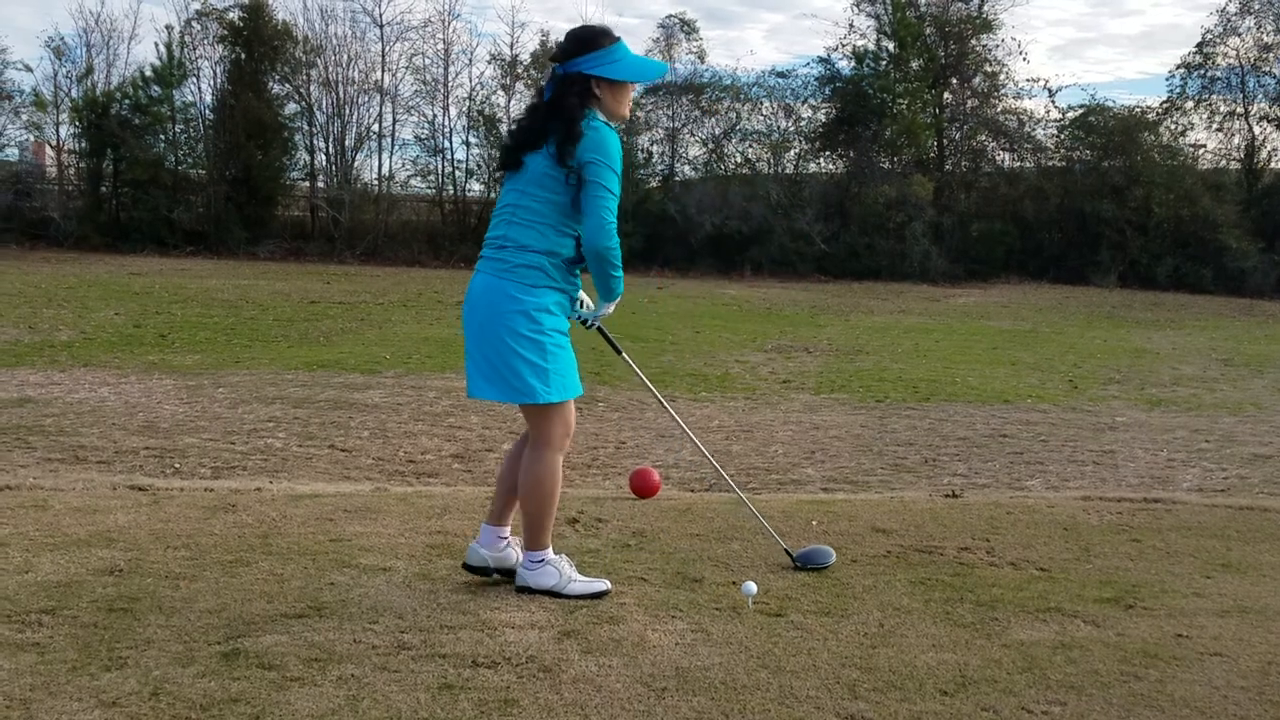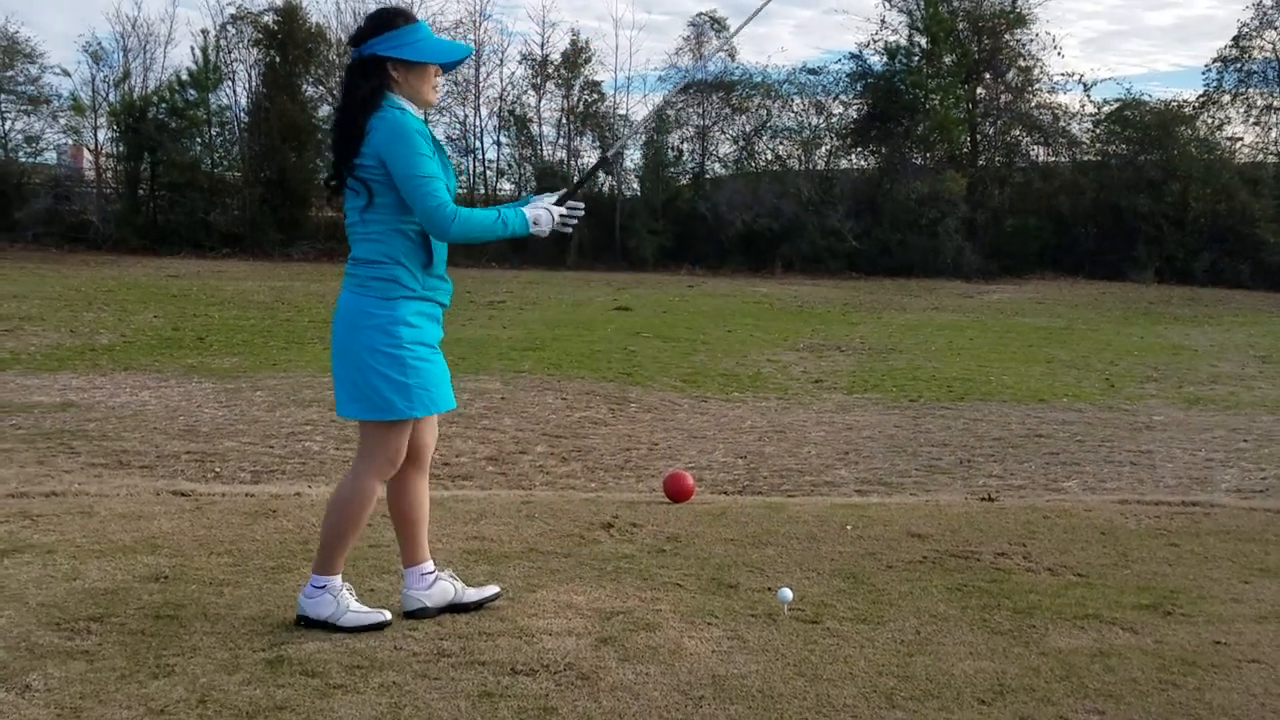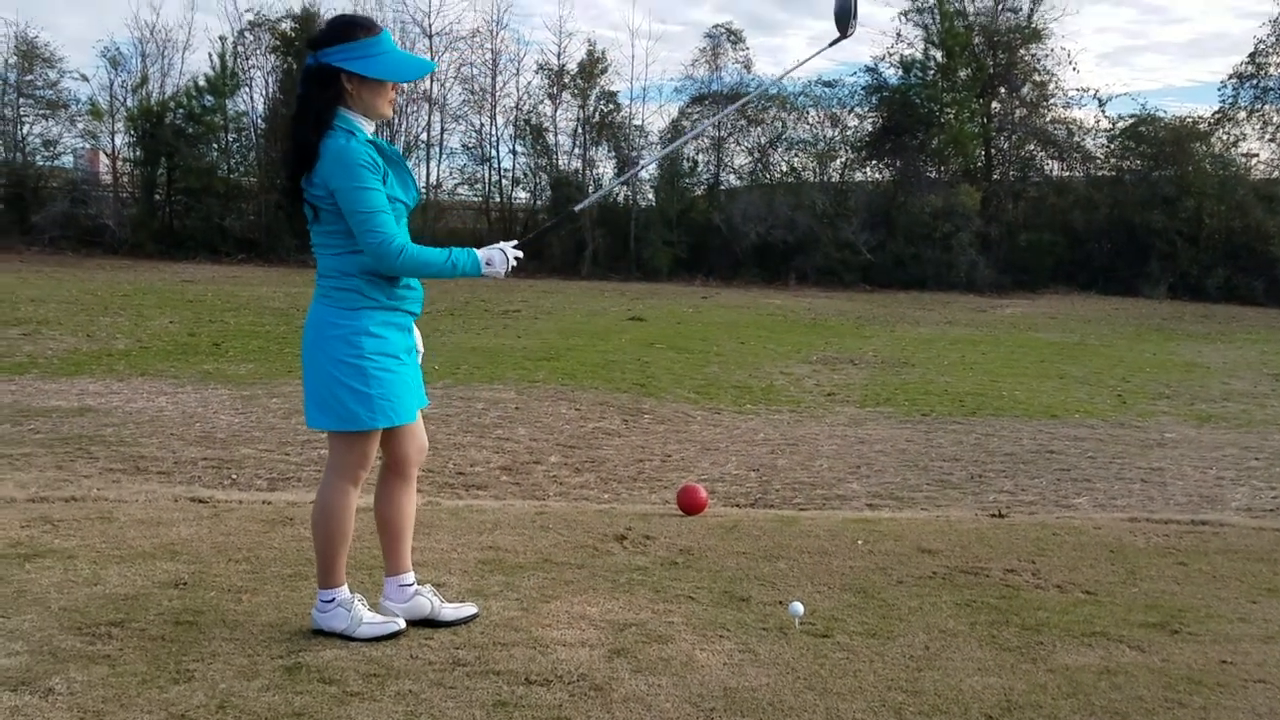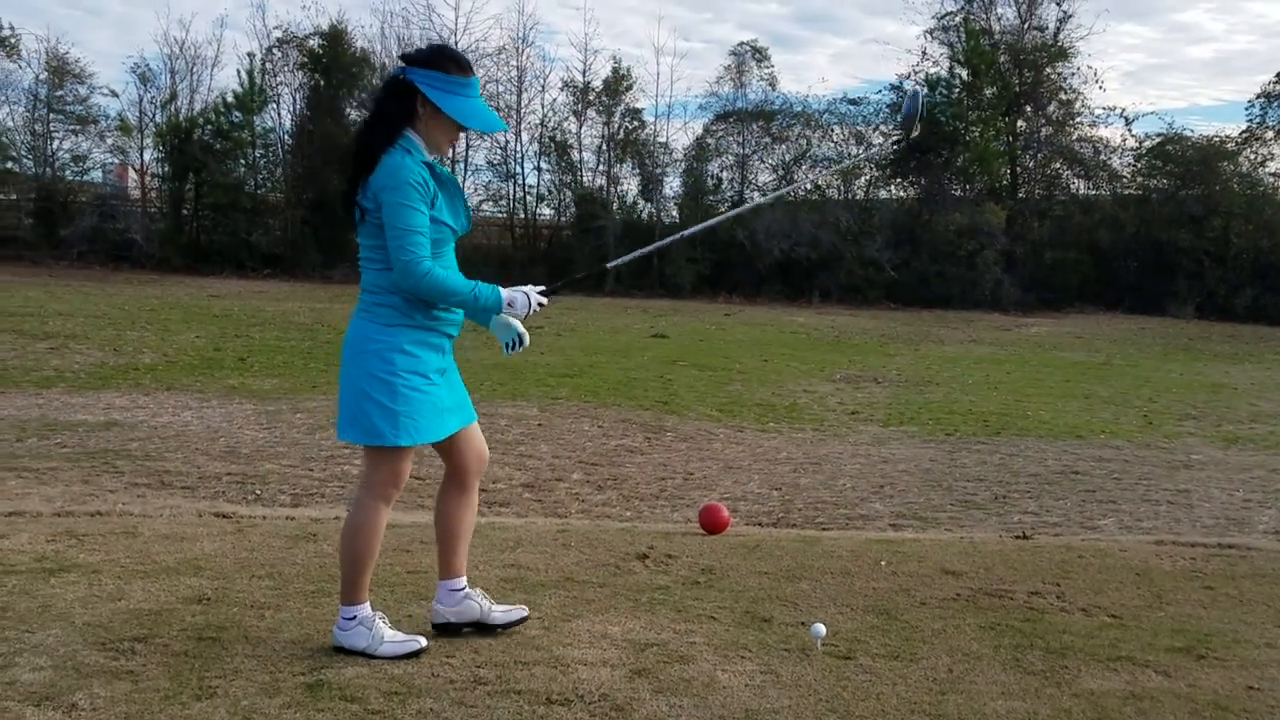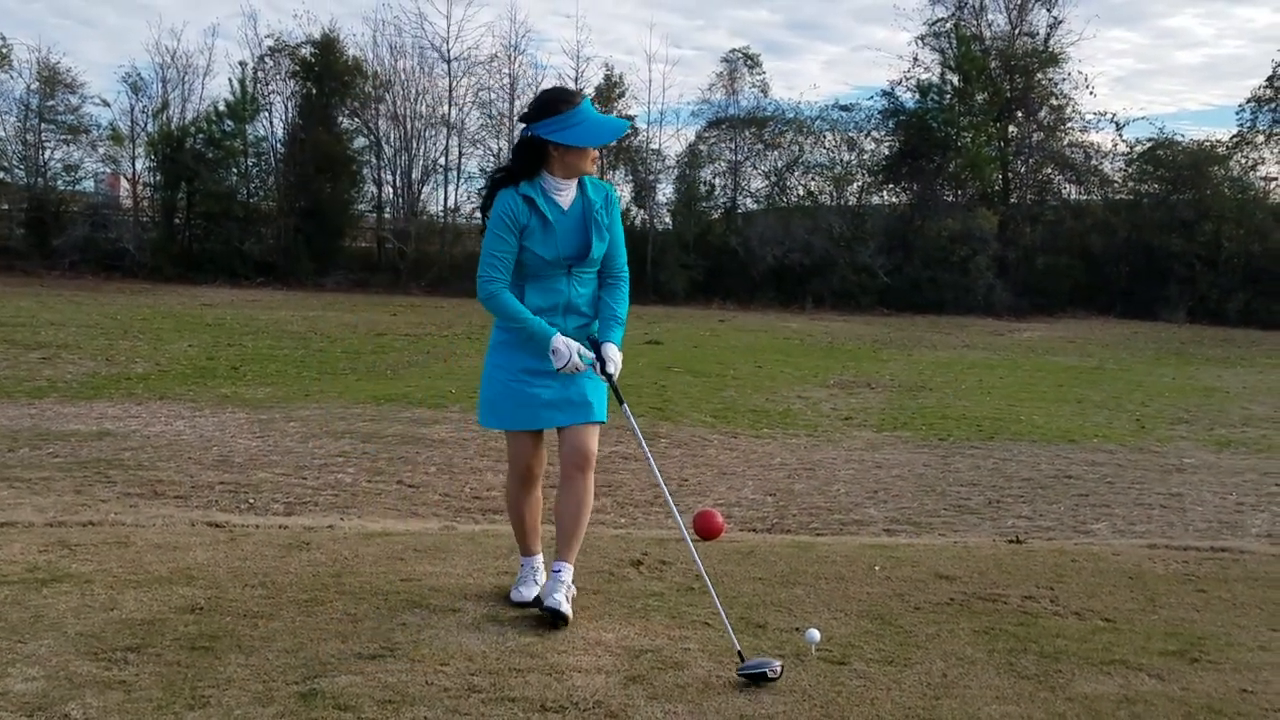
dt=1s
person 1, frame 1
left shoulder: (542, 137)
right shoulder: (597, 138)
right elbow: (599, 236)
left wrist: (572, 292)
right wrist: (607, 294)
left hip: (498, 292)
right hip: (525, 302)
left knee: (548, 427)
right knee: (555, 430)
left ankle: (494, 540)
right ankle: (538, 563)
person 1, frame 2
left shoulder: (381, 130)
right shoulder: (396, 128)
left elbow: (424, 226)
right elbow: (444, 222)
left wrist: (522, 218)
right wrist: (523, 216)
left hip: (398, 313)
right hip: (392, 315)
left knee: (416, 451)
right knee: (381, 458)
left ankle: (424, 582)
right ankle: (321, 590)
person 1, frame 3
left shoulder: (359, 144)
right shoulder: (345, 151)
right elbow: (386, 250)
left wrist: (404, 318)
right wrist: (476, 261)
left hip: (382, 326)
right hip: (358, 329)
left knee: (408, 456)
right knee: (351, 467)
left ankle: (402, 591)
right ankle: (332, 604)
person 1, frame 4
left shoulder: (424, 169)
right shoulder: (401, 171)
right elbow: (414, 273)
left wrist: (493, 314)
right wrist: (497, 300)
left hip: (428, 348)
right hip: (396, 348)
left knee: (470, 464)
right knee: (384, 483)
left ankle: (454, 598)
right ankle: (354, 619)
person 1, frame 5
left shoulder: (602, 199)
right shoulder: (512, 203)
left elbow: (616, 277)
right elbow: (491, 287)
left wrist: (611, 340)
right wrist: (549, 339)
left hip: (581, 350)
right hip: (522, 351)
left knee: (581, 459)
right knee: (525, 467)
left ankle: (558, 581)
right ankle: (530, 566)
